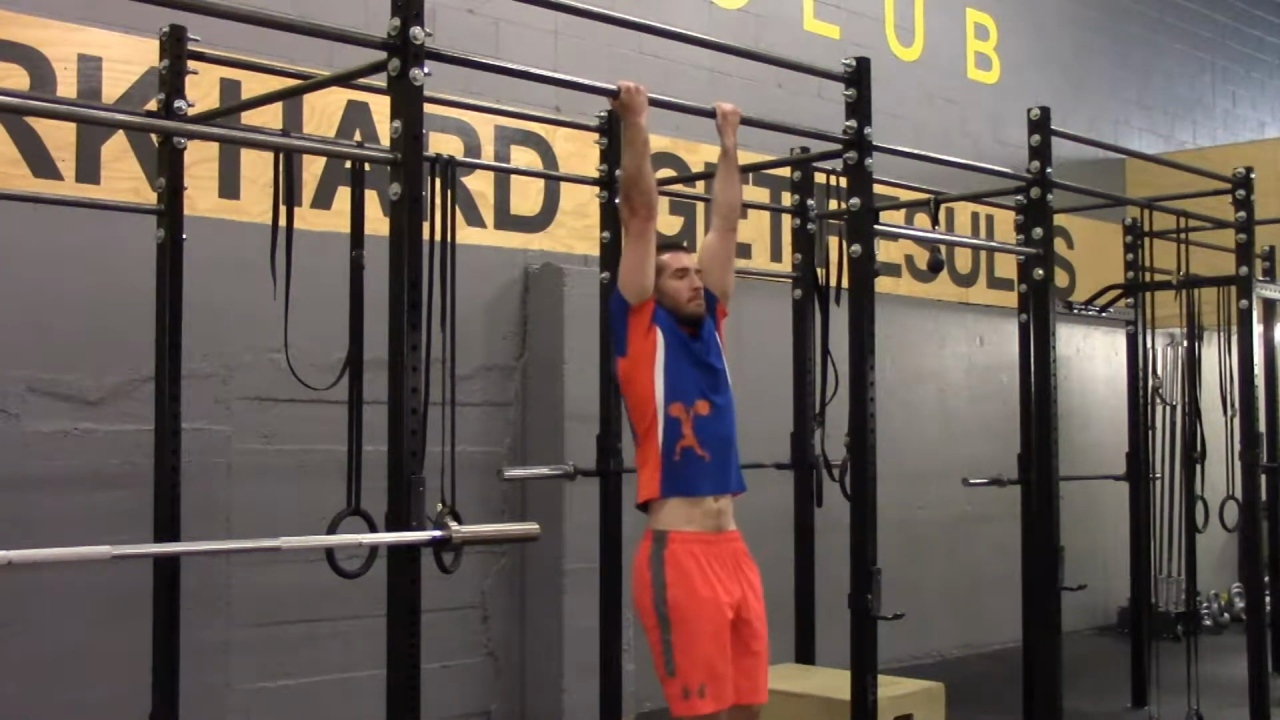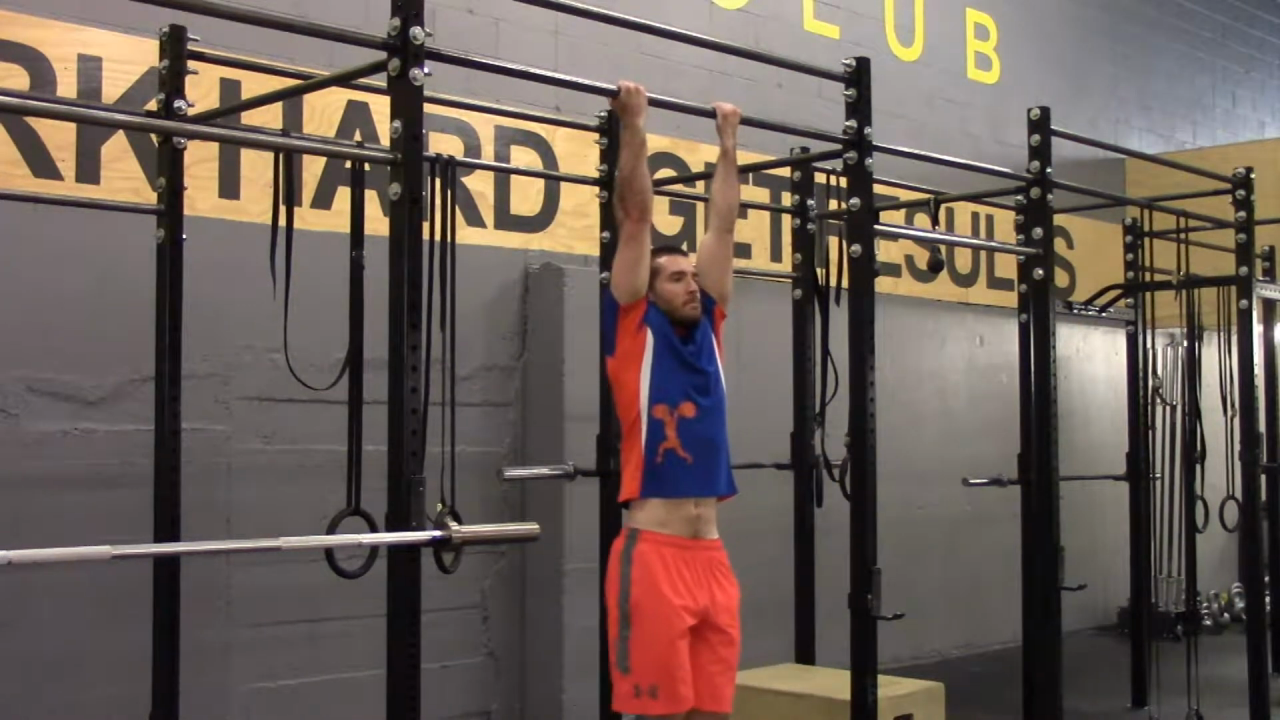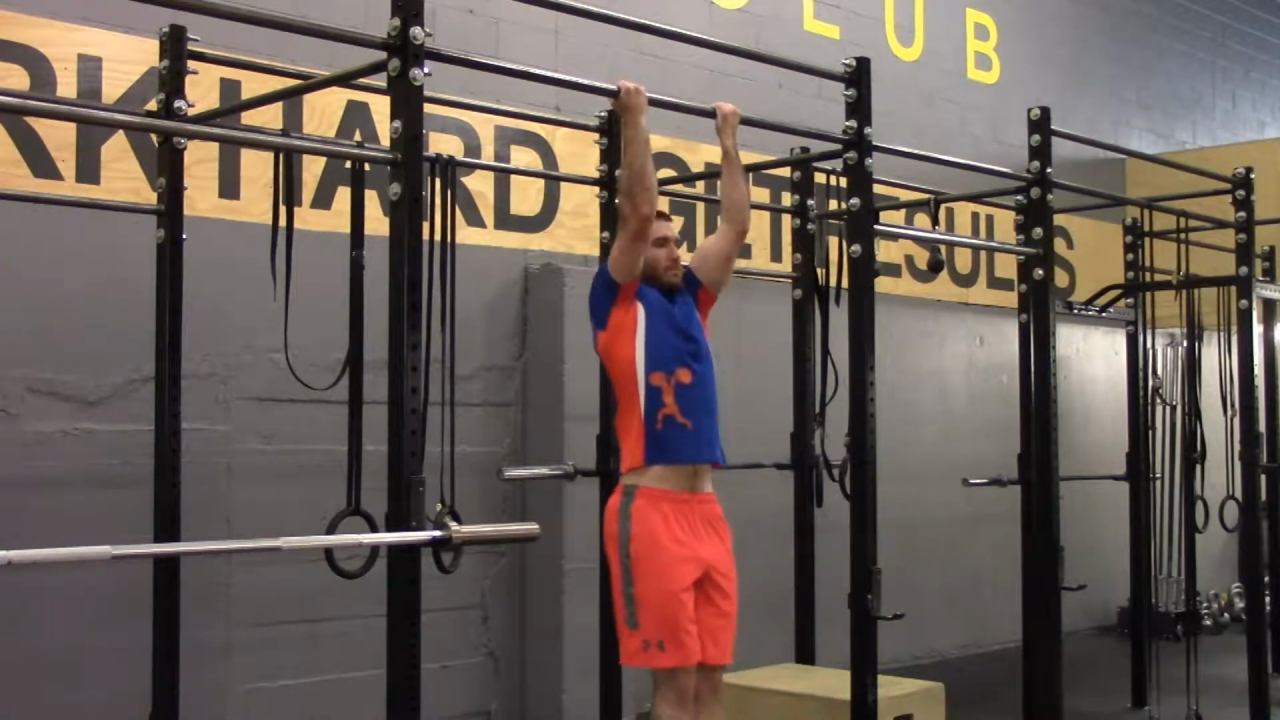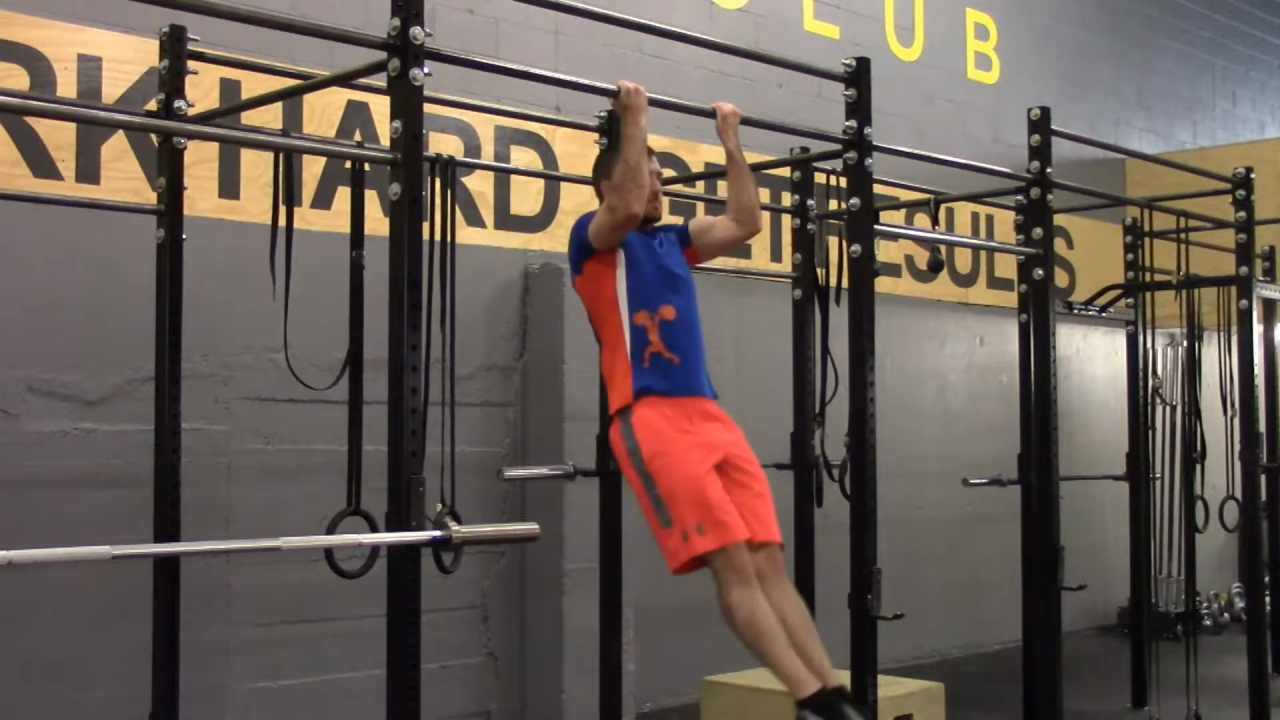
dt=0.5s
person 1, frame 1
left shoulder: (707, 328)
right shoulder: (639, 331)
left elbow: (725, 224)
right elbow: (641, 218)
left wrist: (728, 140)
right wrist: (635, 123)
left hip: (733, 552)
right hip: (677, 554)
person 1, frame 2
left shoulder: (707, 329)
right shoulder: (633, 331)
left elbow: (722, 226)
right elbow: (634, 219)
left wrist: (727, 141)
right wrist: (633, 124)
left hip: (711, 559)
right hip: (652, 558)
person 1, frame 3
left shoulder: (690, 302)
right shoulder: (619, 303)
left elbow: (735, 225)
right elbow: (636, 213)
left wrist: (728, 140)
right wrist: (634, 122)
left hip: (708, 514)
right hip: (650, 514)
person 1, frame 4
left shoulder: (674, 242)
right shoulder: (596, 237)
left elbow: (745, 223)
right elbow: (625, 211)
left wrist: (729, 143)
right wrist: (632, 121)
left hip: (709, 415)
right hip: (650, 420)
left knee: (770, 563)
right knee: (731, 560)
